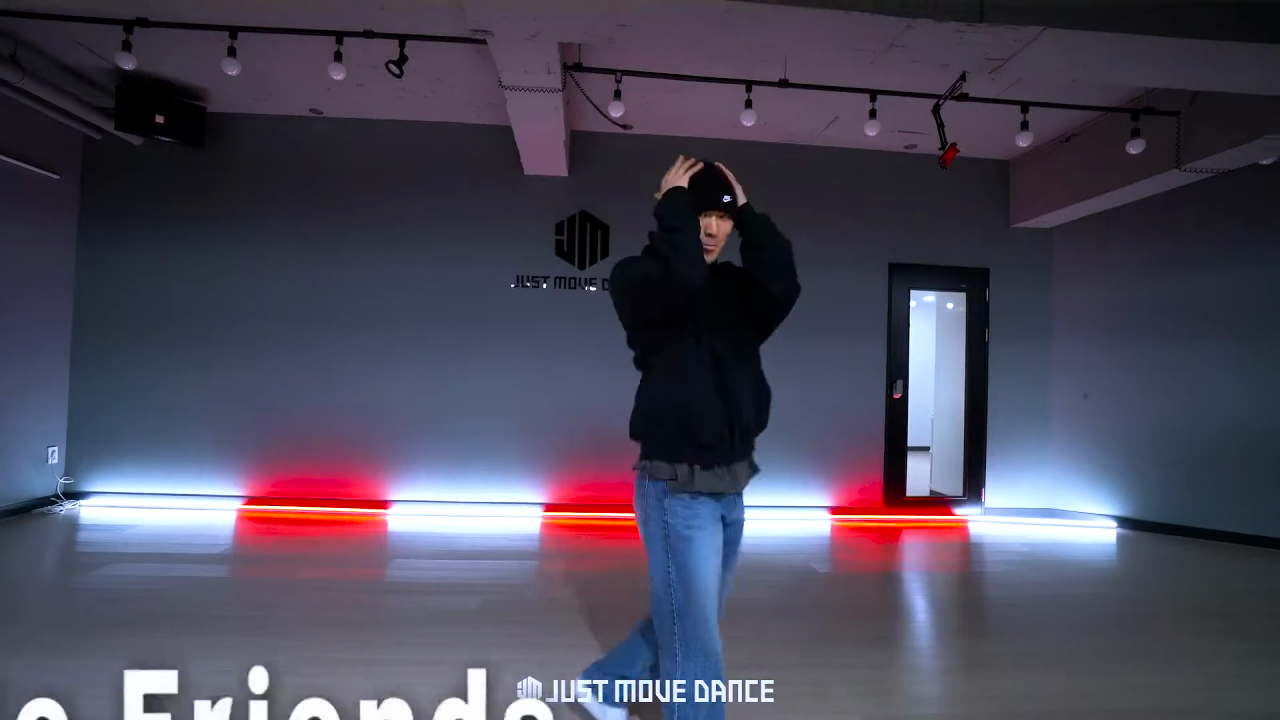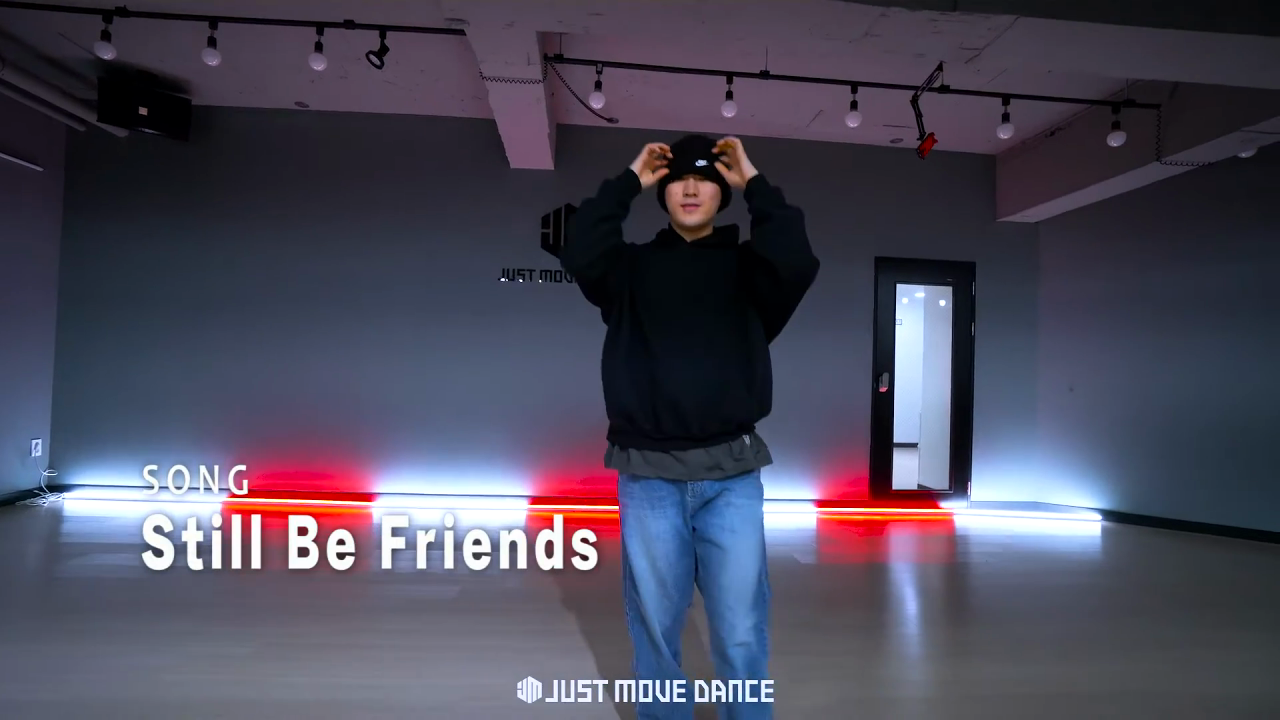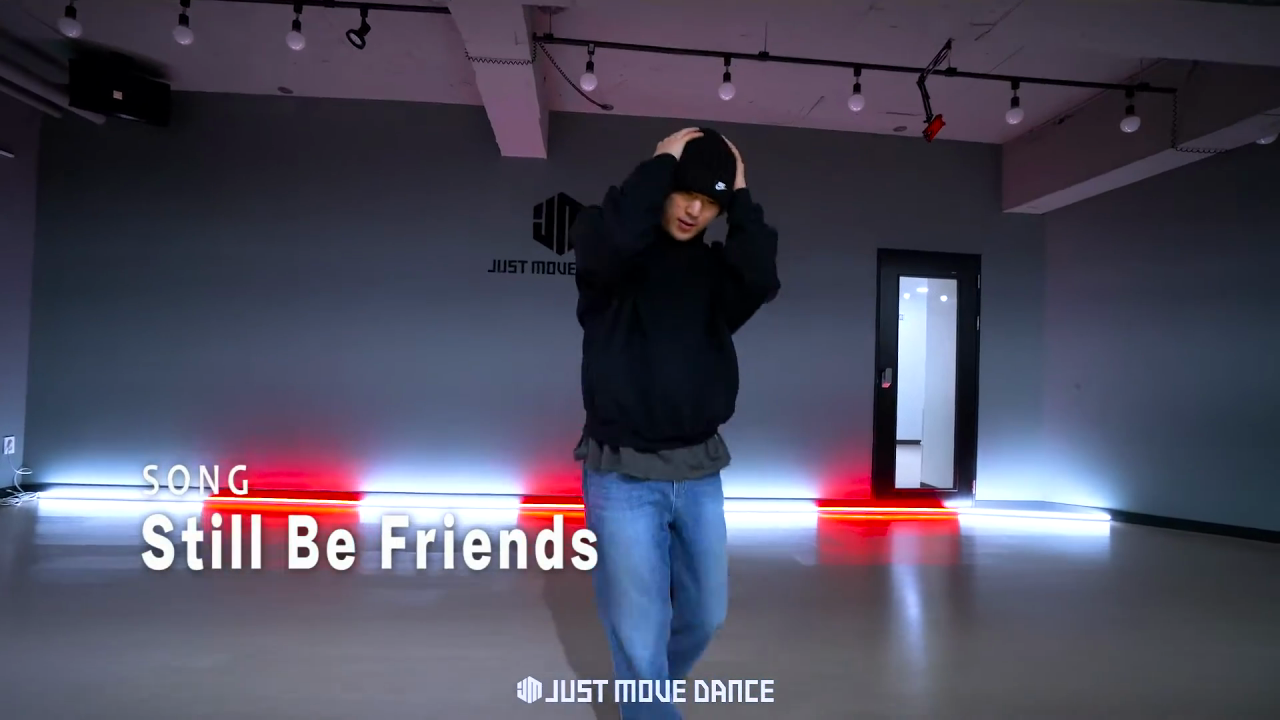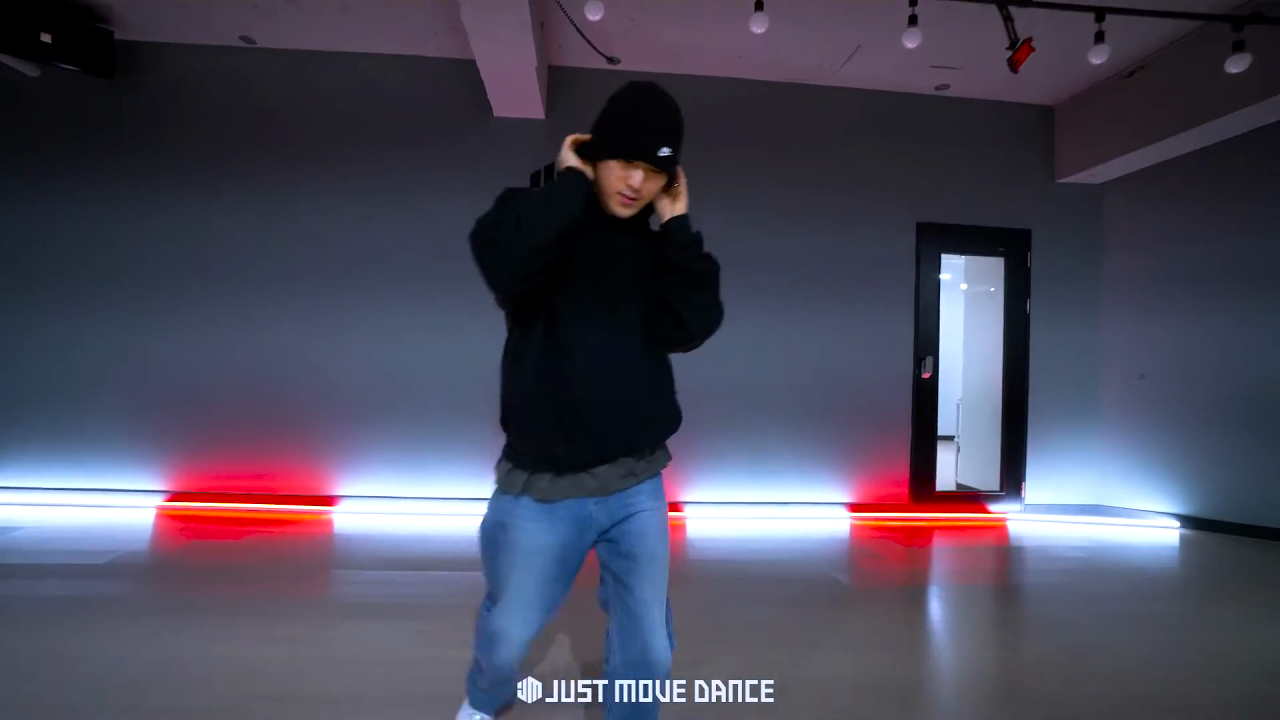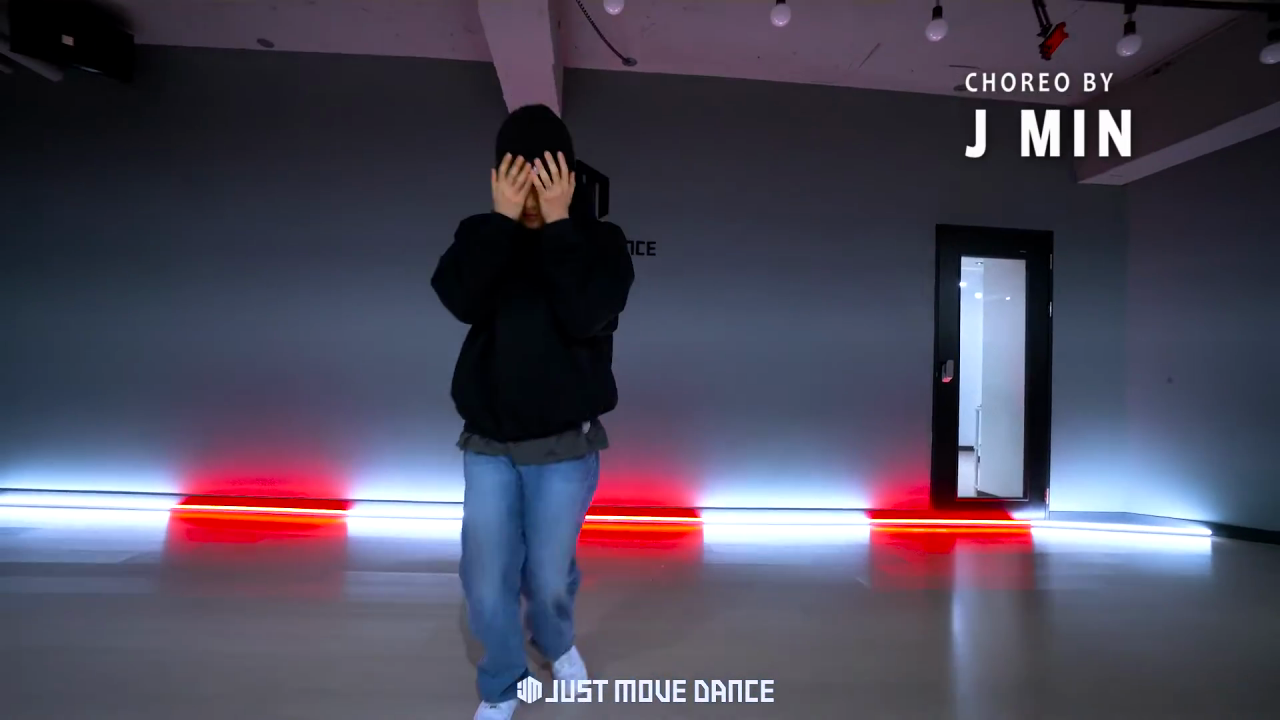
dt=0.7s
person 1, frame 1
left shoulder: (732, 282)
right shoulder: (639, 277)
left elbow: (780, 292)
right elbow: (683, 276)
left wrist: (751, 219)
right wrist: (674, 206)
left hip: (727, 478)
right hip: (679, 482)
left knee: (679, 617)
right knee: (693, 635)
person 1, frame 2
left shoulder: (748, 267)
right shoulder: (635, 267)
left elbow: (797, 263)
right elbow: (580, 253)
left wrist: (755, 185)
right wrist: (629, 183)
left hip: (730, 472)
right hip: (649, 473)
left knee: (739, 631)
right knee: (657, 623)
person 1, frame 3
left shoulder: (715, 267)
right shoulder: (610, 252)
left elbow: (761, 280)
right elbow: (613, 233)
left wrist: (741, 197)
right wrist: (662, 160)
left hip: (699, 467)
right hip: (622, 472)
left knee: (704, 614)
right knee: (640, 633)
person 1, frame 4
left shoulder: (659, 251)
right shoulder: (535, 217)
left elbow: (690, 328)
right elbow: (506, 266)
left wrist: (679, 223)
right wrist: (568, 180)
left hip: (636, 483)
right hip: (540, 483)
left knee: (649, 648)
right knee: (509, 632)
person 1, frame 5
left shoulder: (600, 242)
right shoulder: (480, 235)
left elbow: (585, 317)
right elbow: (461, 301)
left wrist: (559, 224)
right wrist: (501, 219)
left hip: (565, 447)
right hip: (489, 447)
left knee: (547, 582)
right knee: (487, 581)
left ankle: (557, 644)
